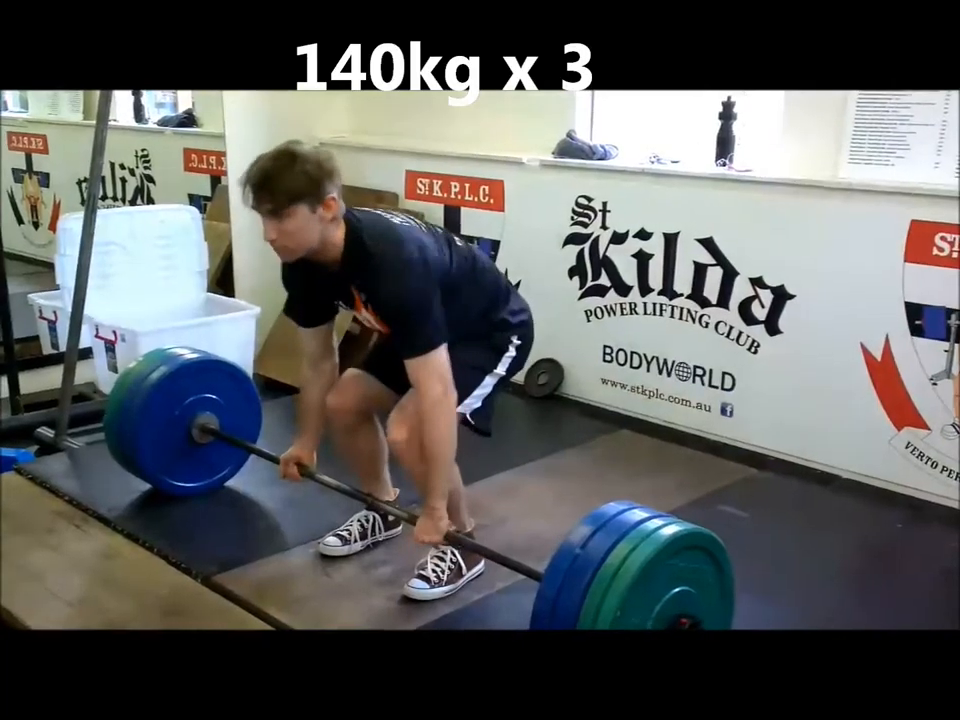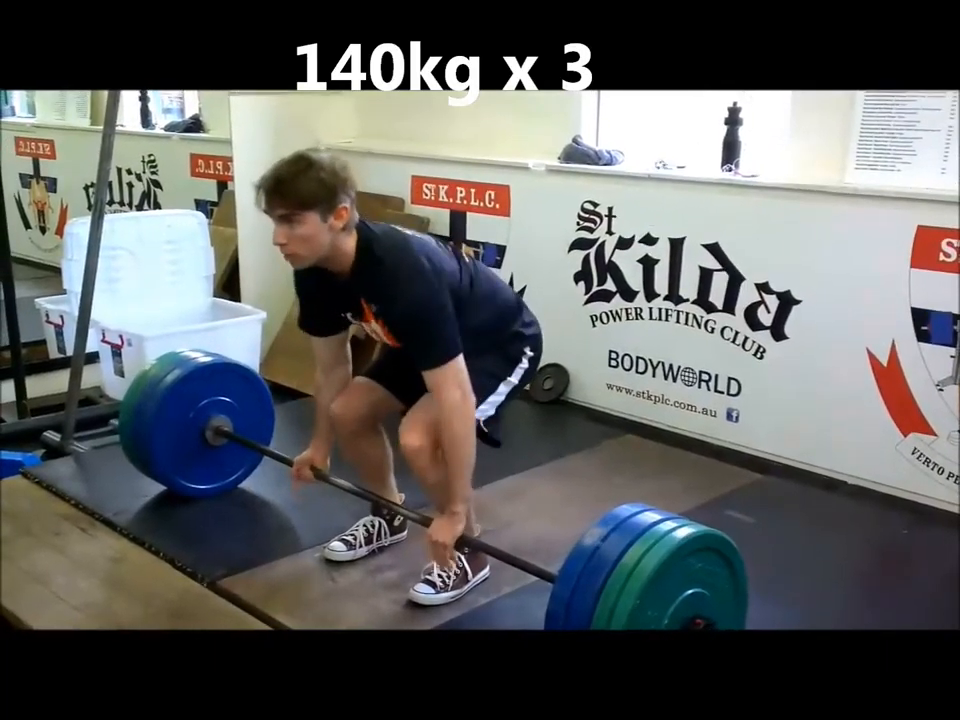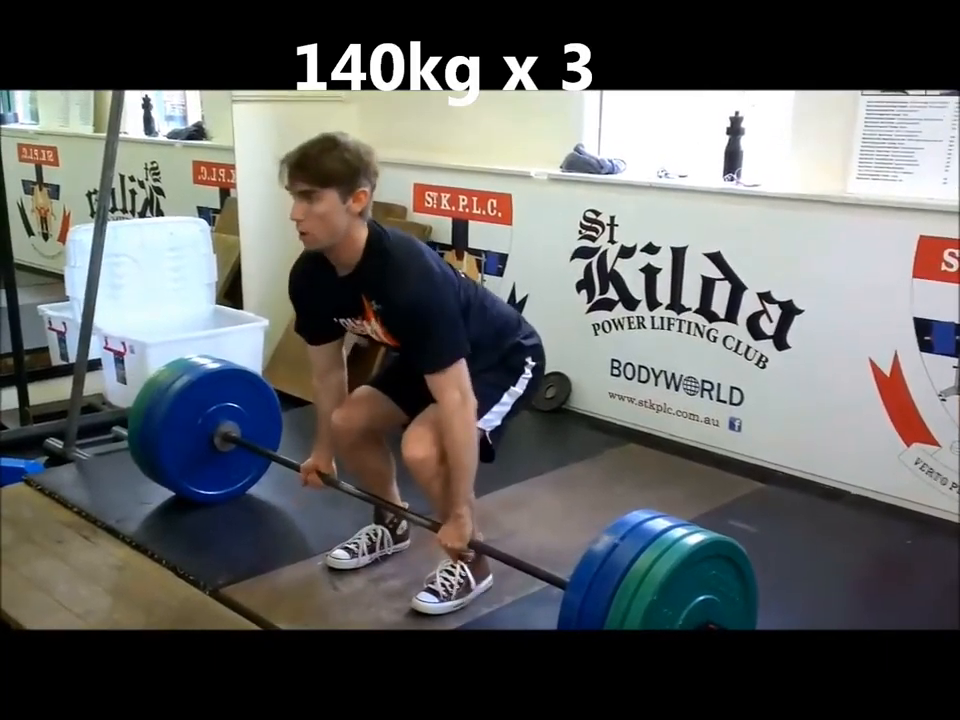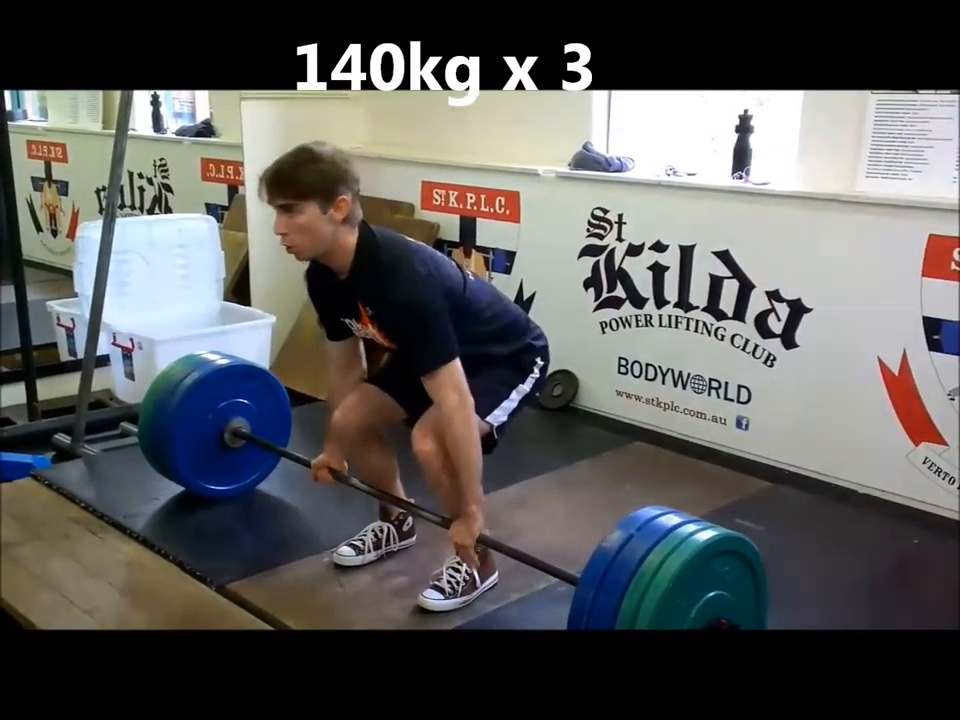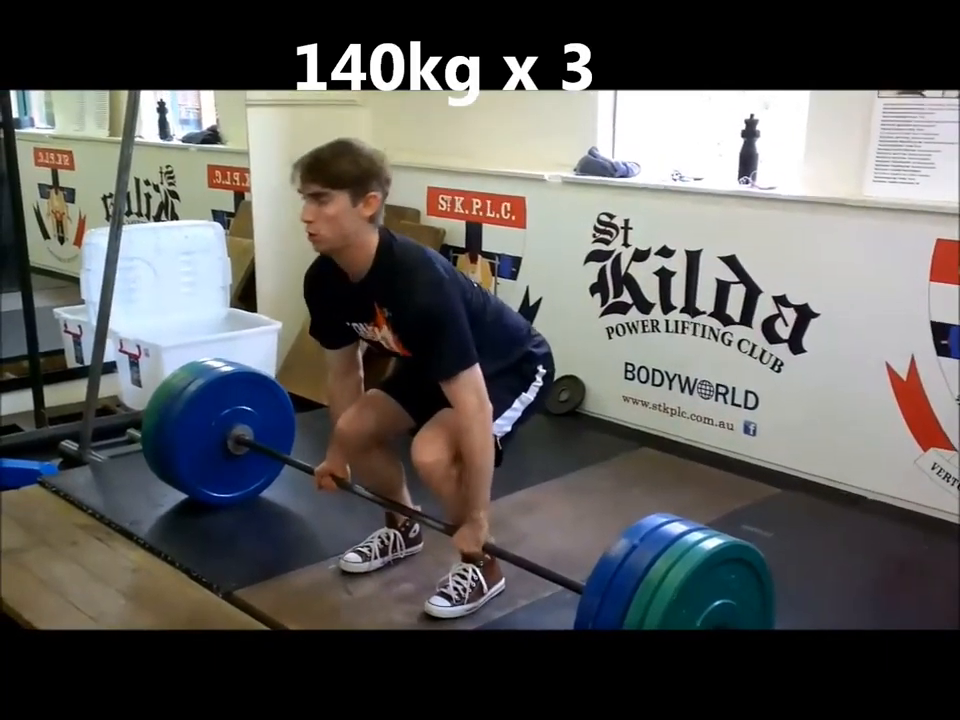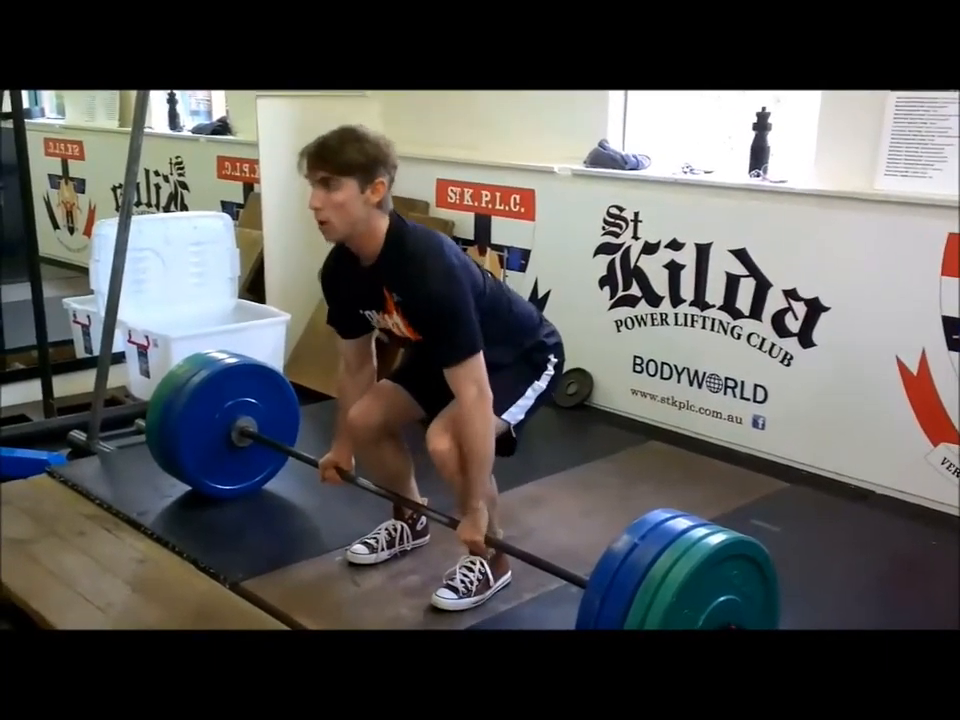
dt=0.4s
person 1, frame 1
left shoulder: (393, 263)
right shoulder: (302, 263)
left elbow: (438, 394)
right elbow: (317, 358)
left wrist: (434, 511)
right wrist: (305, 441)
left hip: (494, 330)
right hip: (419, 327)
left knee: (406, 431)
right knee: (342, 404)
left ankle: (461, 544)
right ankle: (381, 510)
person 1, frame 2
left shoulder: (405, 274)
right shoulder: (314, 274)
left elbow: (456, 400)
right elbow: (332, 364)
left wrist: (453, 513)
right wrist: (318, 444)
left hip: (503, 342)
right hip: (425, 340)
left knee: (417, 437)
right knee: (347, 412)
left ankle: (468, 552)
right ankle: (388, 516)
person 1, frame 3
left shoulder: (411, 276)
right shoulder: (310, 277)
left elbow: (458, 403)
right elbow: (327, 369)
left wrist: (459, 515)
right wrist: (322, 450)
left hip: (504, 356)
right hip: (422, 355)
left knee: (421, 449)
right knee: (348, 425)
left ankle: (471, 562)
right ankle: (391, 524)
person 1, frame 4
left shoulder: (403, 280)
right shoulder: (323, 275)
left elbow: (455, 402)
right elbow: (346, 364)
left wrist: (470, 512)
right wrist: (332, 447)
left hip: (510, 354)
right hip: (436, 352)
left knee: (431, 442)
right knee: (351, 421)
left ankle: (476, 560)
right ankle: (396, 522)
person 1, frame 5
left shoulder: (422, 285)
right shoulder: (324, 280)
left elbow: (475, 407)
right elbow: (344, 370)
left wrist: (475, 520)
right wrist: (335, 454)
left hip: (513, 365)
right hip: (431, 363)
left knee: (432, 454)
right knee: (355, 430)
left ankle: (482, 565)
right ankle: (402, 528)
person 1, frame 6
left shoulder: (432, 270)
right shoulder: (341, 269)
left elbow: (475, 395)
right elbow: (355, 363)
left wrist: (476, 509)
right wrist: (341, 445)
left hip: (524, 355)
left knee: (445, 443)
right knee: (365, 421)
left ankle: (490, 559)
right ankle: (410, 520)
